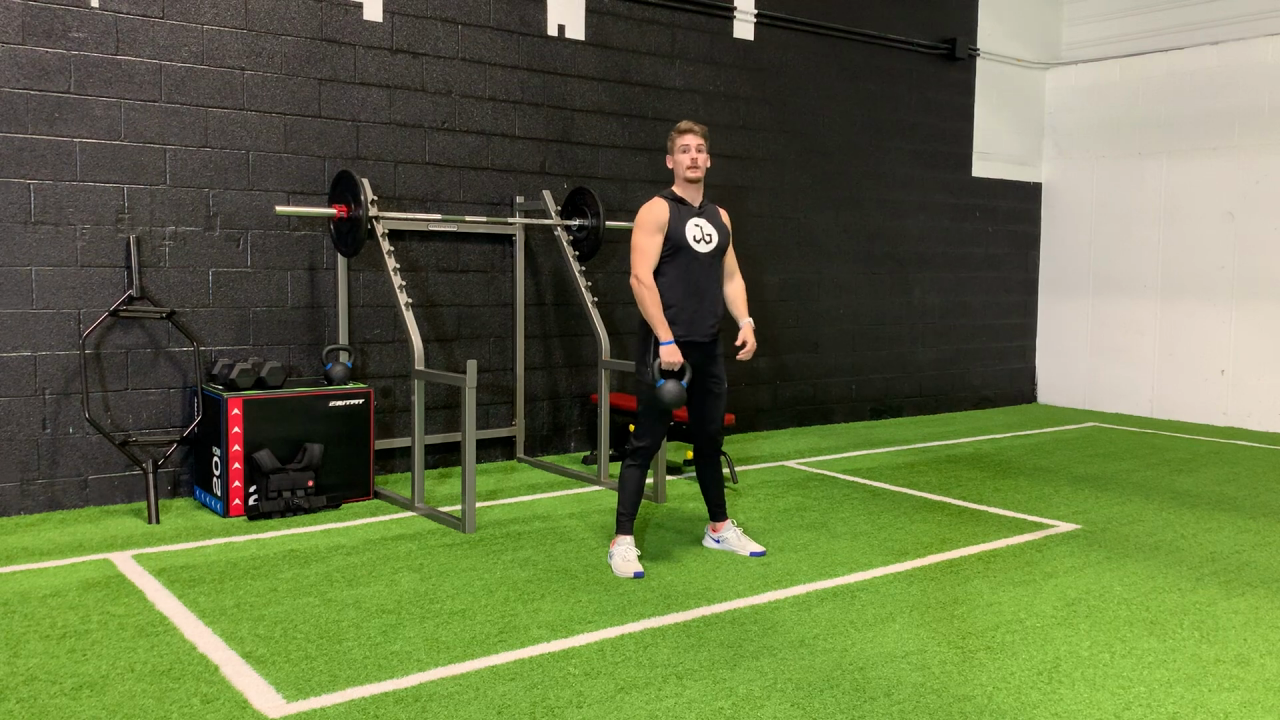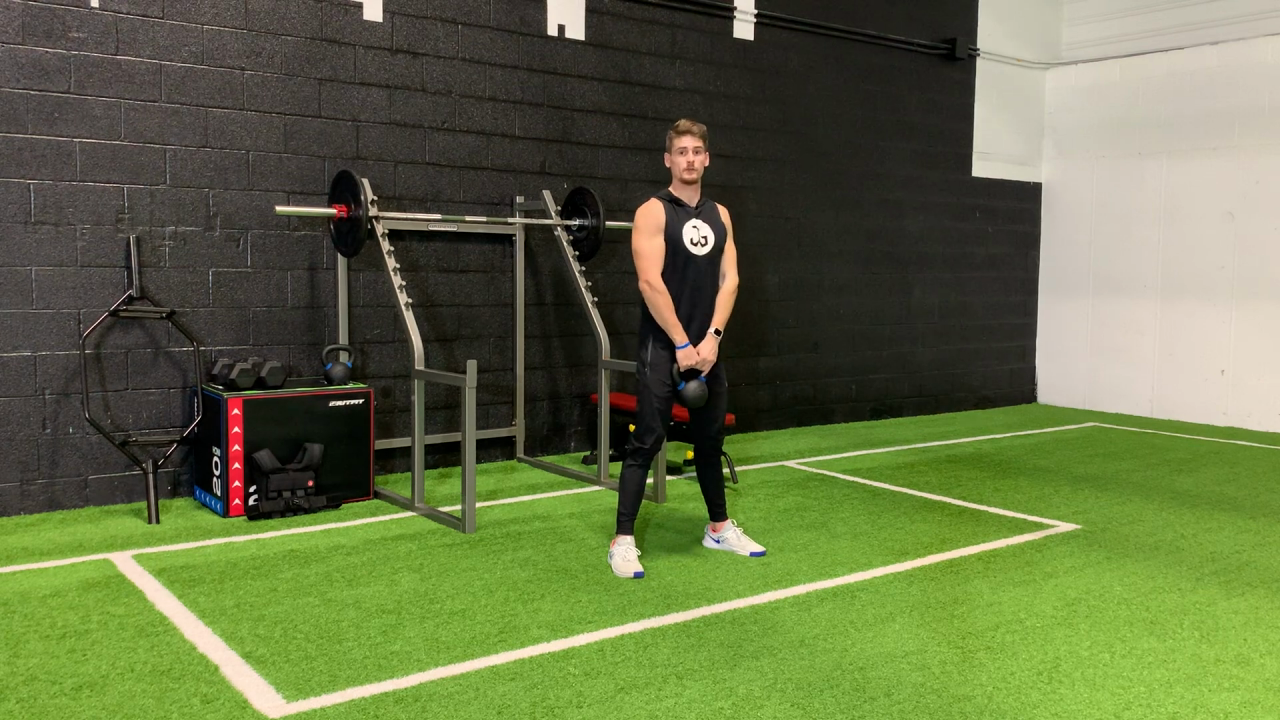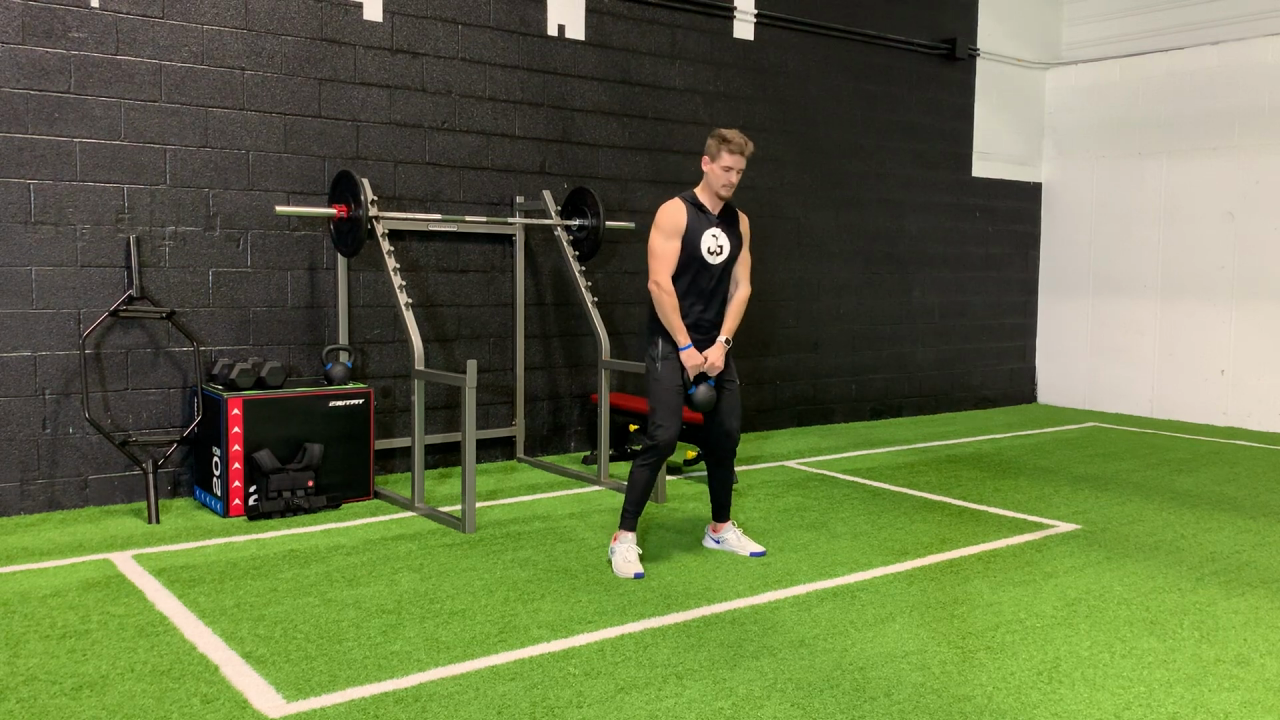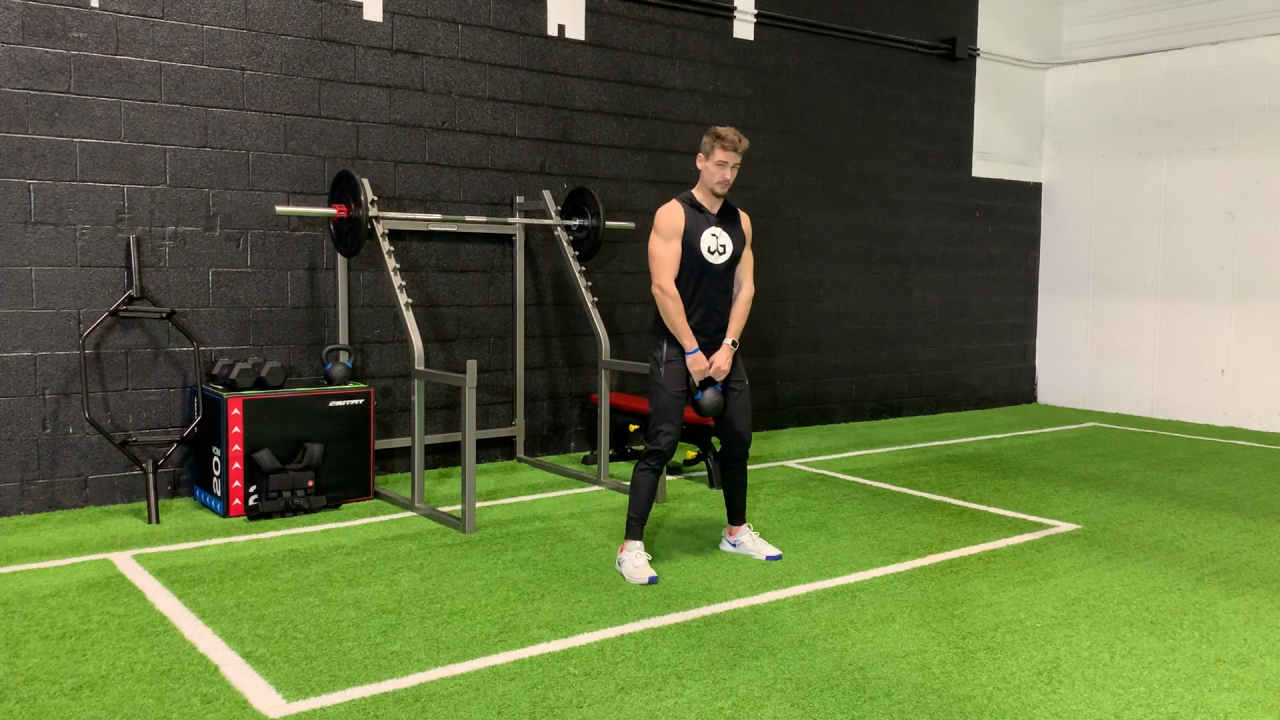
dt=1s
person 1, frame 1
left shoulder: (720, 216)
right shoulder: (656, 211)
left elbow: (731, 277)
right elbow: (641, 277)
left wrist: (745, 322)
right wrist: (665, 340)
left hip: (709, 348)
right hip: (666, 346)
left knee: (710, 440)
right knee: (646, 443)
left ankle: (719, 527)
right ankle: (623, 541)
person 1, frame 2
left shoulder: (719, 215)
right shoulder: (653, 212)
left elbow: (728, 279)
right elbow: (650, 283)
left wrist: (711, 337)
right wrist: (681, 344)
left hip: (707, 346)
right hip: (663, 346)
left knee: (710, 440)
right knee: (646, 443)
left ankle: (719, 527)
right ankle: (623, 541)
person 1, frame 3
left shoulder: (740, 222)
right shoulder: (675, 212)
left elbow: (741, 287)
right elbow: (659, 283)
left wrist: (721, 344)
right wrist: (685, 347)
left hip: (715, 345)
right hip: (671, 342)
left knee: (725, 437)
right knee: (663, 436)
left ankle: (720, 528)
right ankle: (625, 536)
person 1, frame 4
left shoulder: (741, 221)
right shoulder: (673, 214)
left elbow: (744, 288)
right elbow: (662, 286)
left wrist: (728, 346)
right wrist: (691, 351)
left hip: (722, 348)
right hip: (676, 347)
left knee: (738, 439)
right knee: (661, 444)
left ankle: (736, 531)
right ankle: (632, 546)
